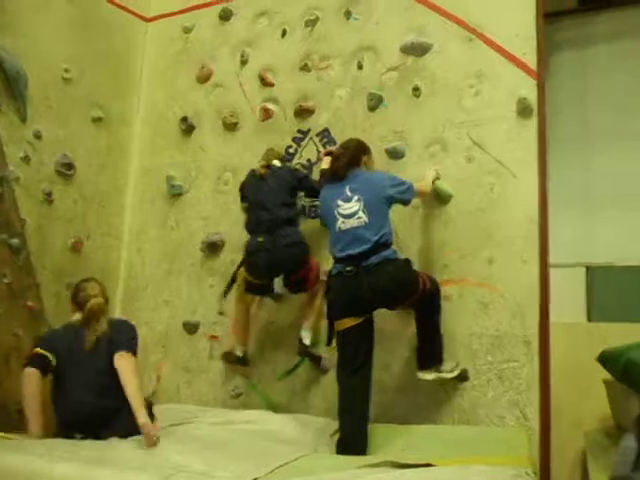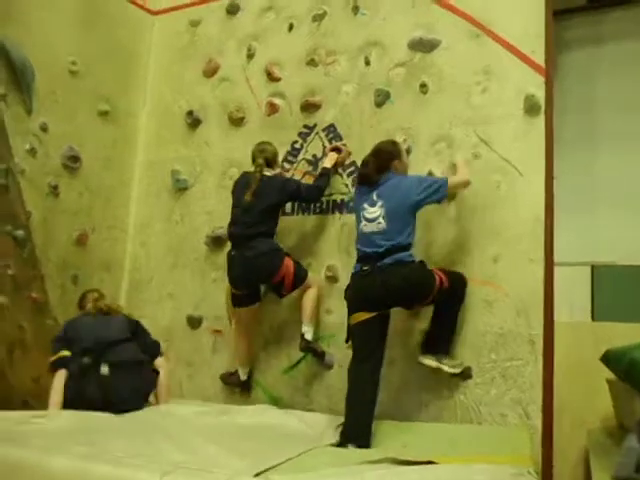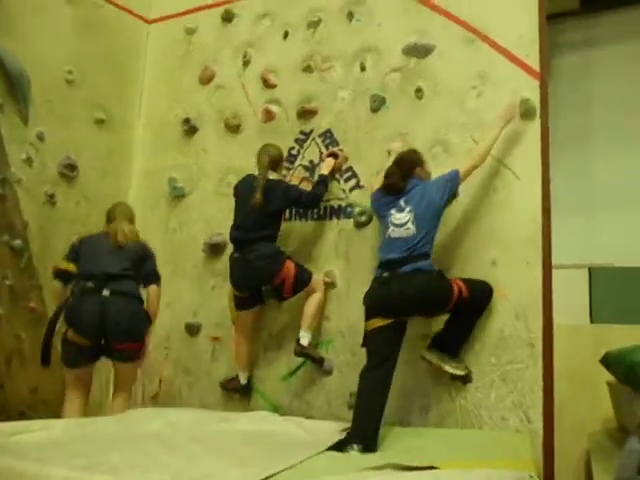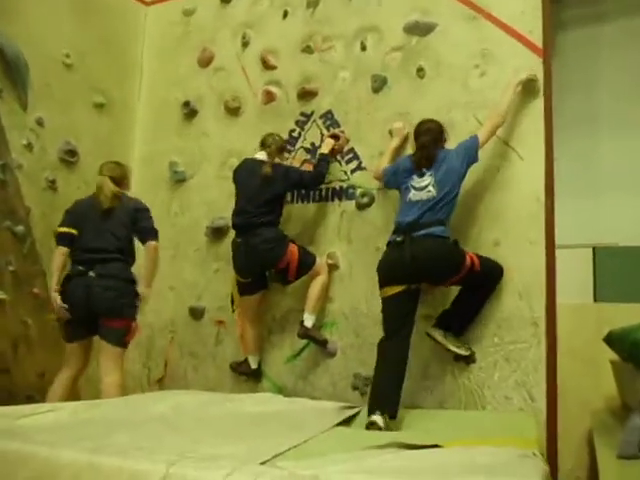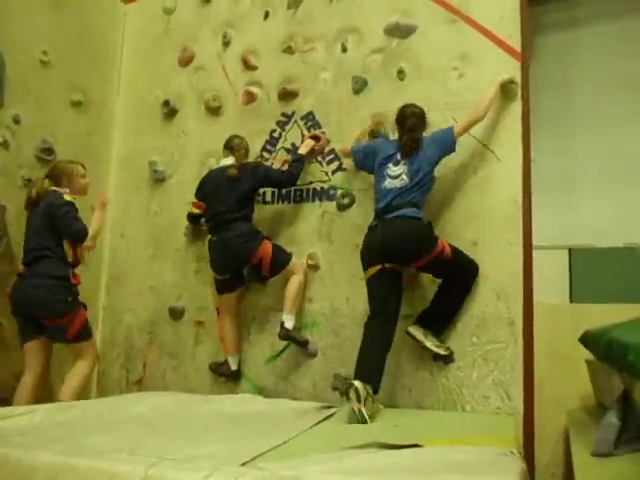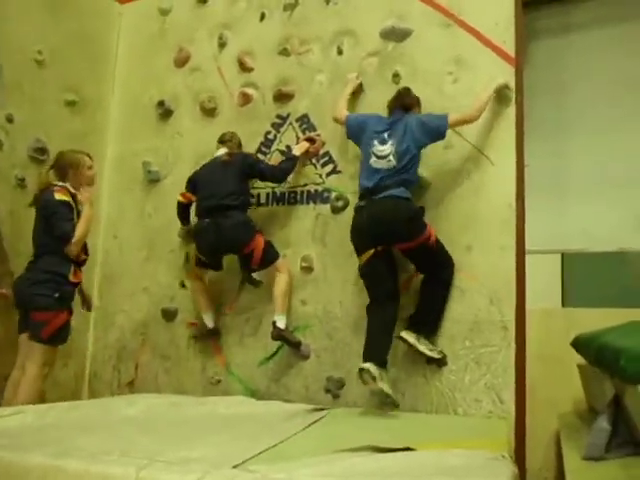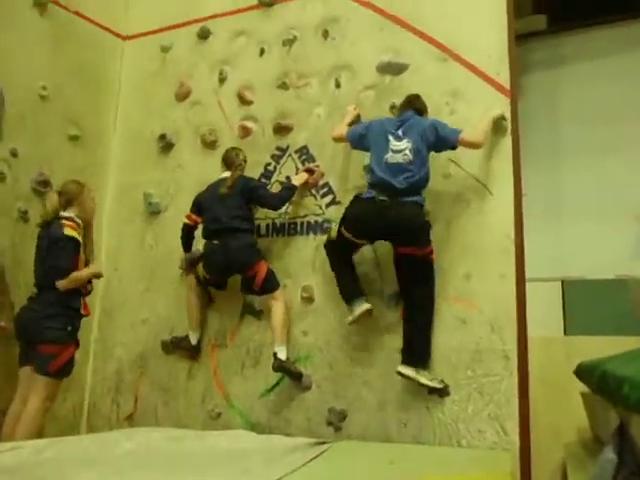
dt=0.7s
person 1, frame 1
left shoulder: (326, 193)
right shoulder: (379, 180)
right elbow: (423, 190)
right wrist: (430, 176)
left hip: (344, 285)
right hip: (385, 274)
left knee: (352, 370)
right knee: (428, 289)
left ankle: (351, 449)
right ankle: (431, 363)
person 1, frame 2
left shoulder: (363, 189)
right shoulder: (408, 185)
right elbow: (463, 181)
left wrist: (393, 151)
right wrist: (460, 165)
left hip: (363, 284)
right hip: (400, 278)
left knee: (363, 363)
right knee: (455, 282)
left ankle: (353, 439)
right ankle: (435, 350)
person 1, frame 3
left shoulder: (384, 199)
right shoulder: (433, 191)
right elbow: (476, 160)
left wrist: (397, 158)
right wrist: (503, 123)
left hip: (382, 291)
right hip: (420, 286)
left knee: (377, 368)
right knee: (481, 292)
left ankle: (358, 442)
right ankle: (443, 350)
person 1, frame 4
left shoulder: (405, 166)
right shoulder: (456, 158)
left elbow: (378, 173)
right elbow: (495, 122)
left wrist: (396, 141)
right wrist: (516, 86)
left hip: (394, 257)
right hip: (433, 251)
left knee: (394, 338)
right knee: (491, 272)
left ankle: (379, 412)
right ankle: (447, 329)
person 1, frame 5
left shoulder: (379, 149)
right shoulder: (431, 145)
left elbow: (346, 151)
right elbow: (476, 117)
left wrist: (369, 130)
right wrist: (498, 86)
left hip: (375, 239)
right hip: (409, 232)
left knee: (381, 317)
right knee: (465, 270)
left ankle: (362, 384)
right ankle: (427, 327)
person 1, frame 6
left shoulder: (368, 123)
right shoulder: (418, 124)
left elbow: (338, 115)
right elbow: (470, 115)
left wrist: (350, 88)
right wrist: (493, 90)
left hip: (364, 217)
right hip: (397, 211)
left knee: (382, 297)
right knee: (441, 268)
left ankle: (373, 363)
right ankle: (419, 331)
person 1, frame 7
left shoulder: (377, 126)
right shoulder: (429, 126)
left elbow: (337, 135)
right elbow: (477, 141)
left wrist: (350, 115)
right wrist: (491, 118)
left hip: (370, 209)
right hip: (409, 215)
left knee: (335, 249)
right knee: (419, 292)
left ankle: (356, 301)
right ankle: (415, 363)
person 2, frame 1
left shoulder: (249, 180)
right shoulder: (291, 173)
right elbow: (320, 192)
left hip: (259, 249)
right hip: (290, 245)
left knee: (242, 302)
right knee: (316, 288)
left ankle: (239, 354)
right ankle: (305, 342)
person 2, frame 2
left shoulder: (241, 182)
right shoulder: (280, 184)
right elbow: (314, 192)
right wrist: (328, 165)
left hip: (237, 260)
right hip: (265, 256)
left knee: (242, 324)
right knee: (311, 285)
left ankle: (242, 376)
right ankle: (307, 338)
person 2, frame 3
left shoulder: (243, 184)
right shoulder: (282, 189)
right elbow: (313, 199)
right wrist: (325, 171)
left hip: (239, 263)
right hip: (267, 259)
left knee: (243, 328)
right knee: (317, 287)
left ankle: (242, 381)
right ankle: (303, 343)
person 2, frame 4
left shoulder: (242, 168)
right shoulder: (282, 172)
right elbow: (316, 178)
right wrist: (325, 151)
left hip: (242, 248)
right hip: (269, 242)
left knee: (248, 313)
right knee: (322, 269)
left ankle: (252, 364)
right ankle: (308, 324)
person 2, frame 5
left shoulder: (208, 179)
right shoulder: (252, 171)
left elbow: (194, 217)
right elbow: (288, 178)
left wrist: (211, 217)
right wrist: (302, 152)
left hip: (218, 248)
right hip: (245, 239)
left knee: (227, 311)
right knee: (297, 268)
left ankle: (231, 365)
right ankle: (288, 326)
person 2, frame 6
left shoulder: (200, 172)
right shoulder: (244, 160)
left elbow: (183, 204)
right elbow: (278, 174)
left wrist: (186, 226)
right wrist: (297, 152)
left hip: (207, 232)
right hip: (238, 227)
left knee: (194, 272)
right knee: (282, 269)
left ankle: (209, 324)
right ankle: (280, 325)
person 2, frame 7
left shoulder: (205, 193)
right shoulder: (247, 184)
left elbow: (188, 226)
right elbow: (275, 202)
left wrist: (188, 253)
right wrist: (295, 182)
left hip: (215, 253)
right hip: (244, 249)
left knee: (194, 283)
right knee: (277, 297)
left ankle: (192, 342)
right ankle: (281, 357)
person 3, frame 1
left shoulder: (54, 338)
right shoulder: (122, 329)
left elbow: (31, 373)
right elbow: (124, 360)
left wrist: (35, 434)
right wrist: (143, 417)
left hip: (74, 436)
right hip: (121, 430)
person 3, frame 2
left shoulder: (70, 327)
right shoulder: (127, 321)
left elbow: (61, 372)
right elbow: (159, 360)
right wrist: (163, 405)
left hip: (87, 384)
right hip: (131, 377)
person 3, frame 3
left shoulder: (84, 242)
right shoulder: (141, 248)
left elbow: (60, 281)
right elbow: (153, 287)
left wrist: (70, 309)
right wrist: (147, 325)
left hip: (85, 307)
right hip: (126, 309)
left knee: (76, 391)
right knee: (123, 390)
person 3, frame 4
left shoulder: (78, 207)
right shoulder: (135, 207)
left elbow: (62, 248)
right elbow: (151, 245)
left wrist: (55, 289)
right wrist: (146, 285)
left hip: (78, 288)
right hip: (115, 288)
left knee: (71, 367)
right knee: (111, 369)
person 3, frame 5
left shoulder: (39, 206)
right shoulder: (60, 201)
right elbow: (86, 242)
right wrist: (99, 210)
left hip: (25, 290)
right hip: (51, 290)
left knee: (34, 370)
right knee: (87, 356)
person 3, frame 6
left shoulder: (62, 199)
right shoulder: (58, 197)
right elbow: (72, 246)
left wrist: (80, 290)
right wrist: (88, 208)
left hip: (35, 286)
right hip: (48, 289)
left knee: (24, 365)
right knee: (39, 366)
person 3, frame 7
left shoulder: (54, 227)
right shoulder: (68, 229)
left elbow: (82, 263)
right elbow: (63, 281)
left wrist: (87, 228)
right wrist: (92, 271)
left hip: (34, 317)
right hip: (55, 321)
left knee: (23, 396)
right knee: (42, 398)
